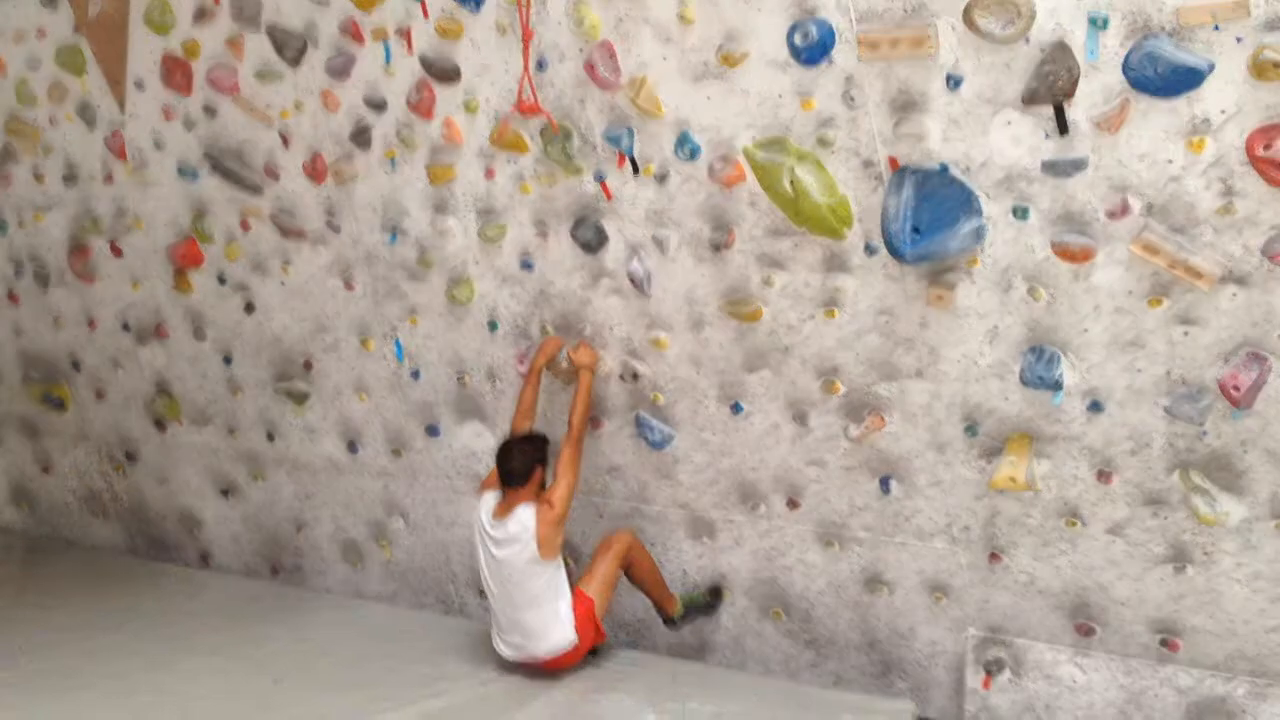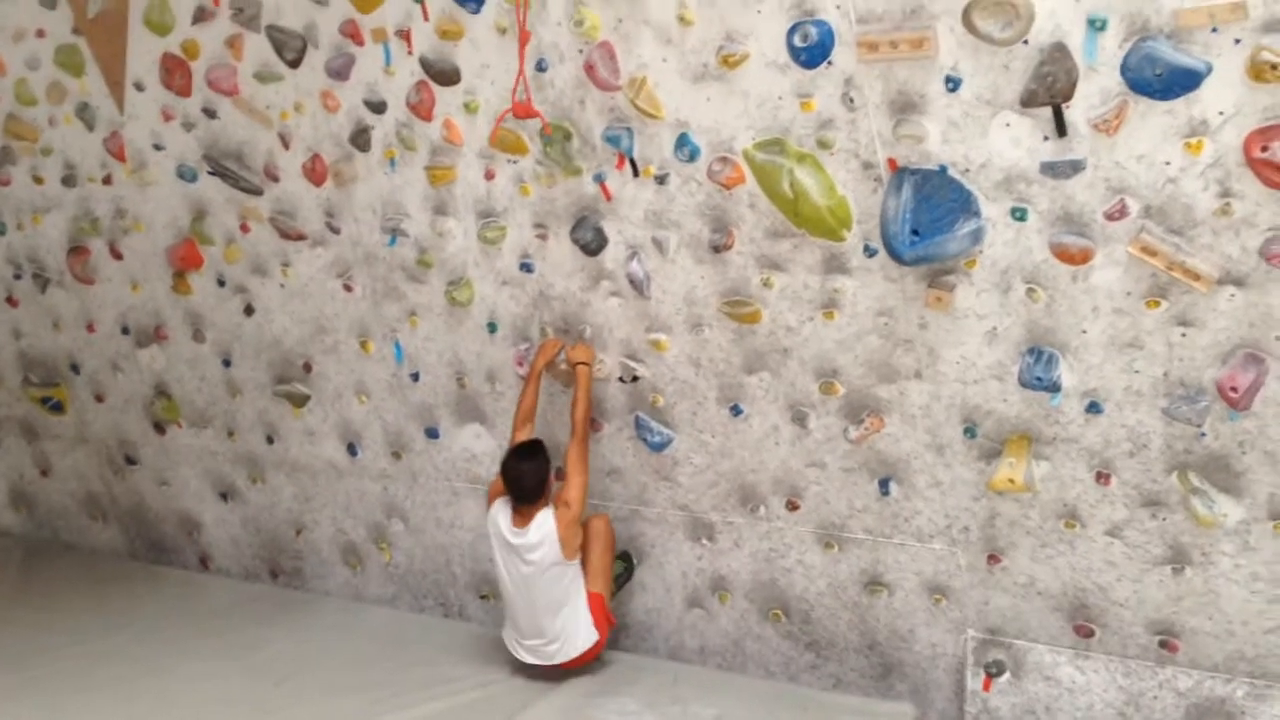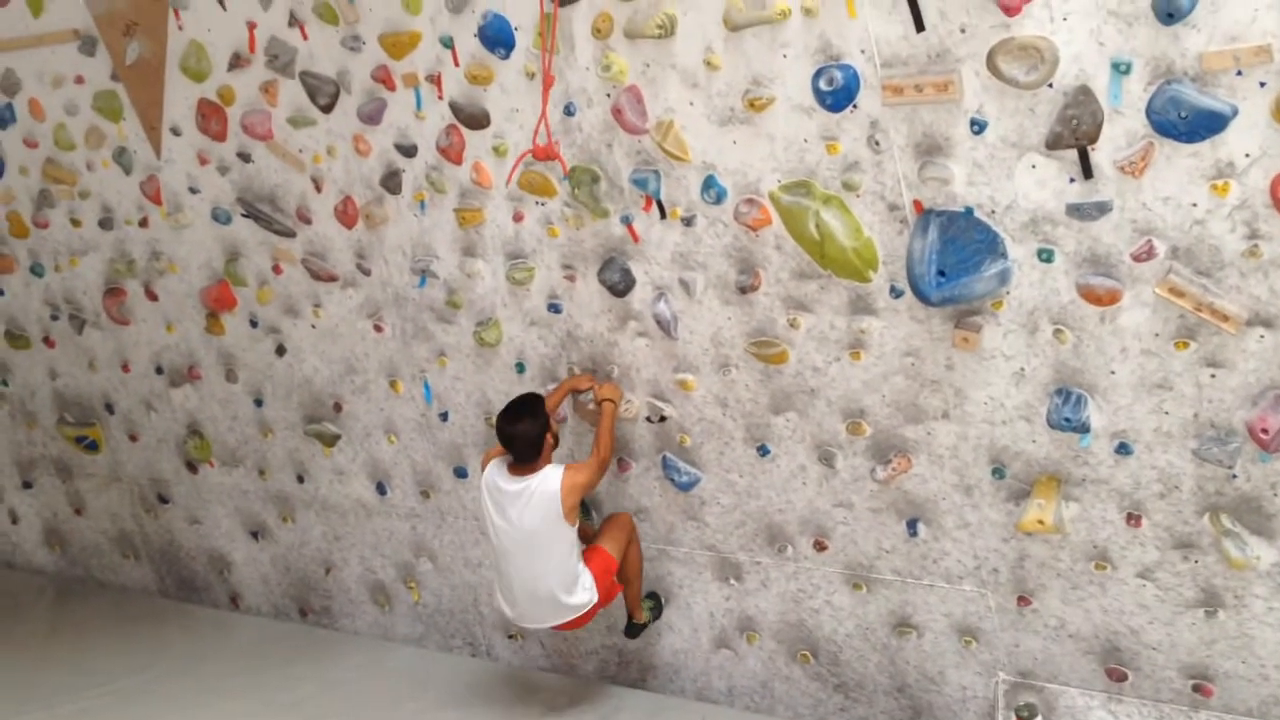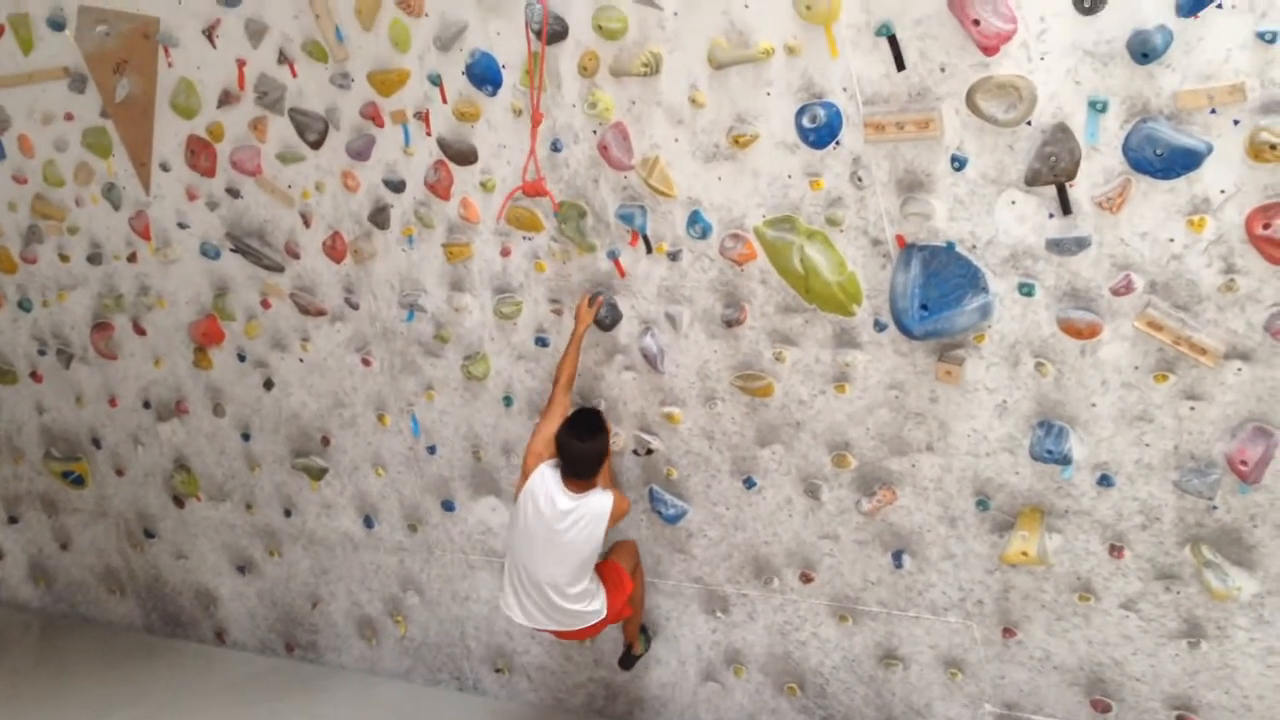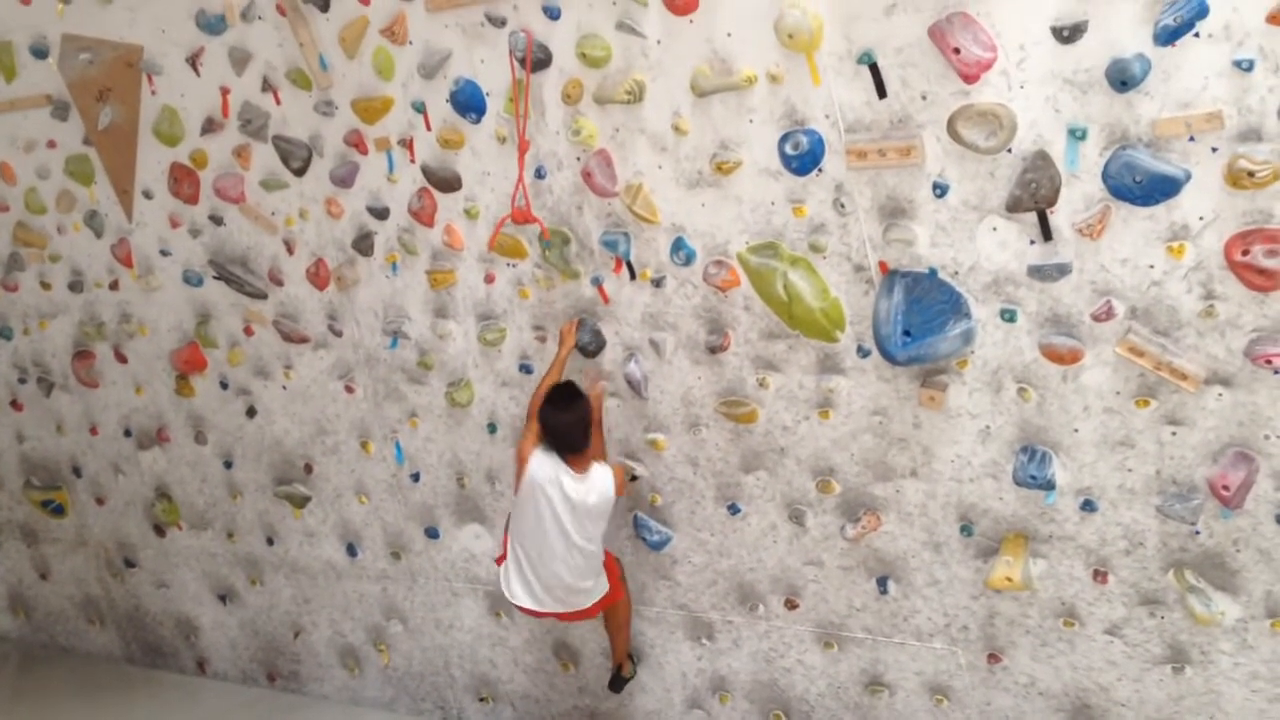
dt=1s
person 1, frame 1
left shoulder: (486, 502)
right shoulder: (545, 518)
left elbow: (519, 430)
right elbow: (574, 438)
left wrist: (537, 364)
right wrist: (585, 370)
left hip: (511, 648)
right hip: (560, 650)
right knee: (622, 541)
right ankle: (672, 608)
person 1, frame 2
left shoulder: (496, 510)
right shoulder: (563, 520)
left elbow: (521, 432)
right elbow: (579, 436)
left wrist: (538, 365)
right wrist: (582, 368)
left hip: (523, 650)
right hip: (579, 650)
right knee: (597, 523)
right ankle: (607, 583)
person 1, frame 3
left shoulder: (490, 467)
right shoulder: (568, 481)
left elbow: (523, 427)
right elbow: (601, 456)
left wrist: (566, 386)
right wrist: (608, 403)
left hip: (515, 609)
right hip: (571, 609)
right knee: (623, 523)
right ankle: (638, 616)
person 1, frame 4
left shoulder: (533, 471)
right shoulder: (614, 506)
left elbow: (560, 390)
left wrist: (581, 327)
right wrist: (600, 445)
left hip: (522, 609)
right hip: (581, 620)
right knee: (628, 552)
right ankle: (634, 645)
person 1, frame 5
left shoulder: (530, 462)
right shoulder: (613, 479)
left elbow: (535, 411)
left wrist: (563, 351)
right wrist: (594, 413)
left hip: (522, 594)
right hip: (582, 600)
right knee: (612, 569)
right ankle: (622, 667)
